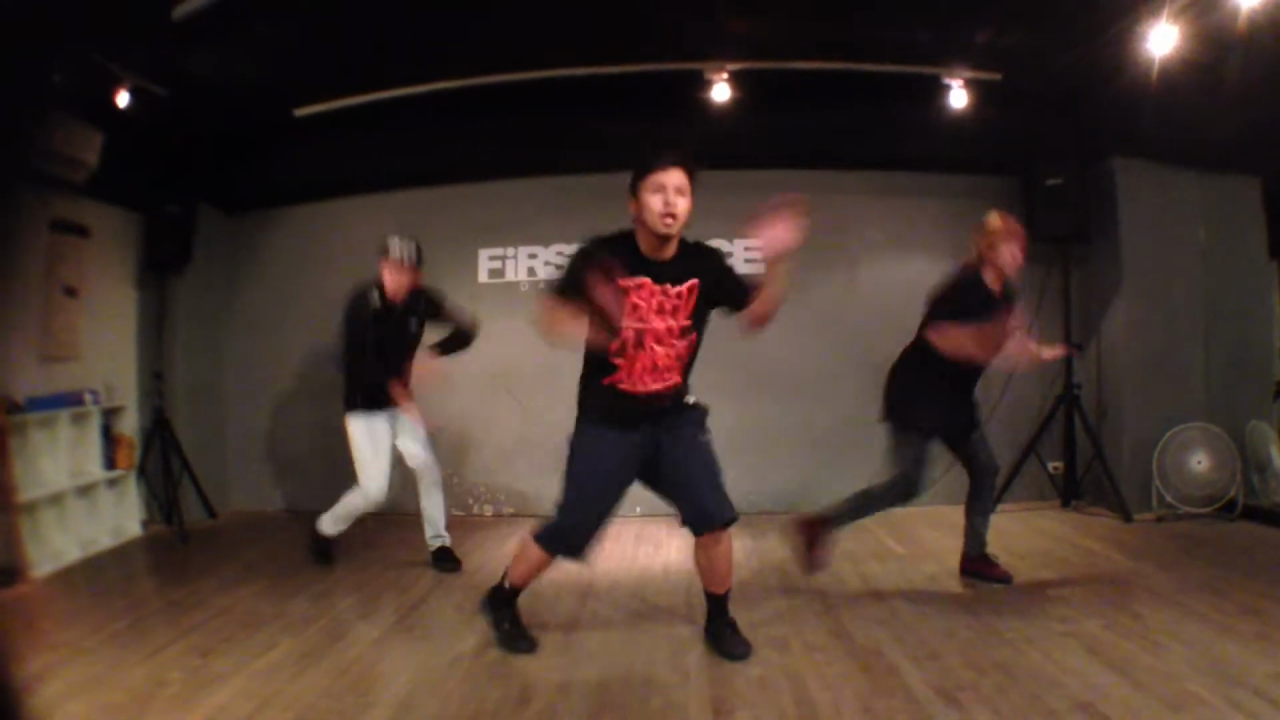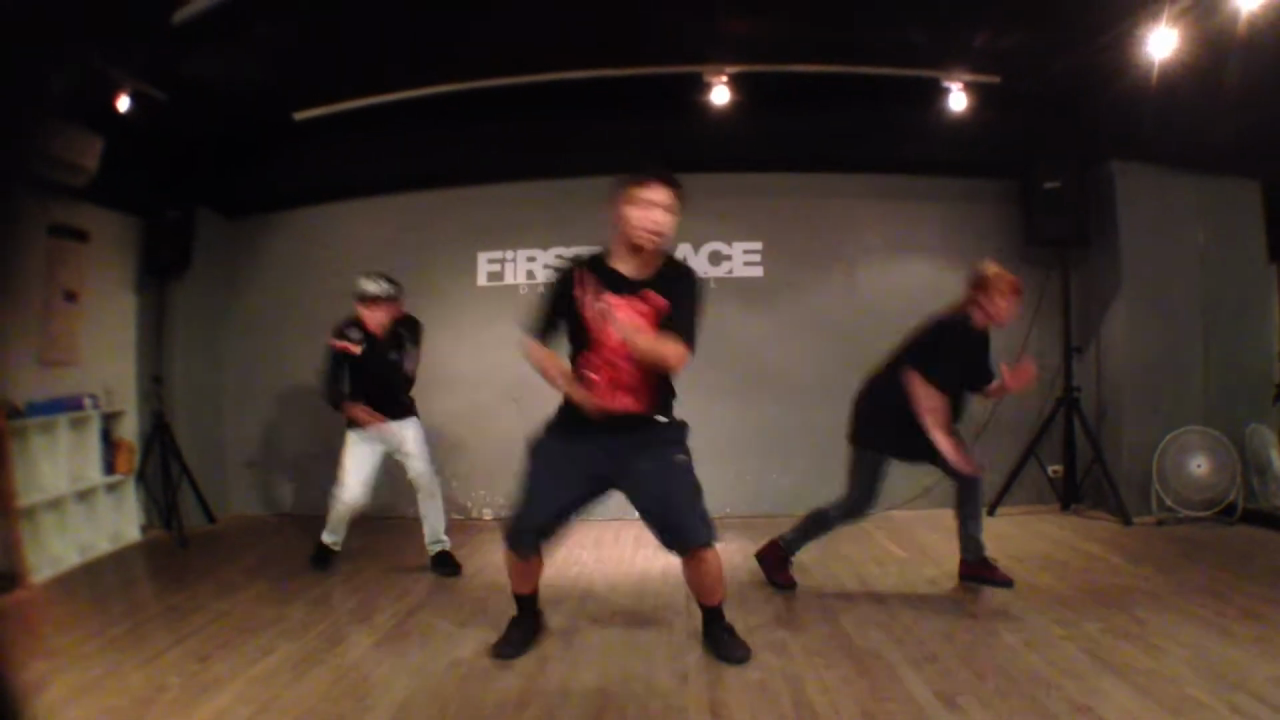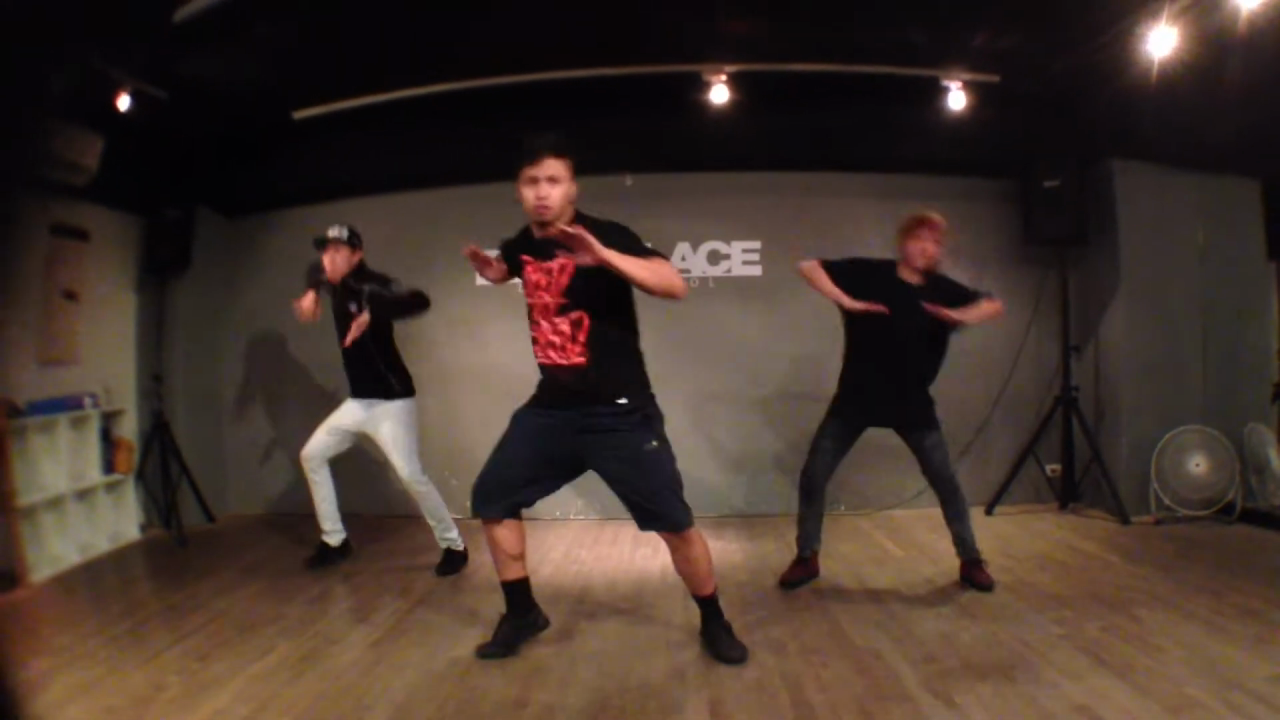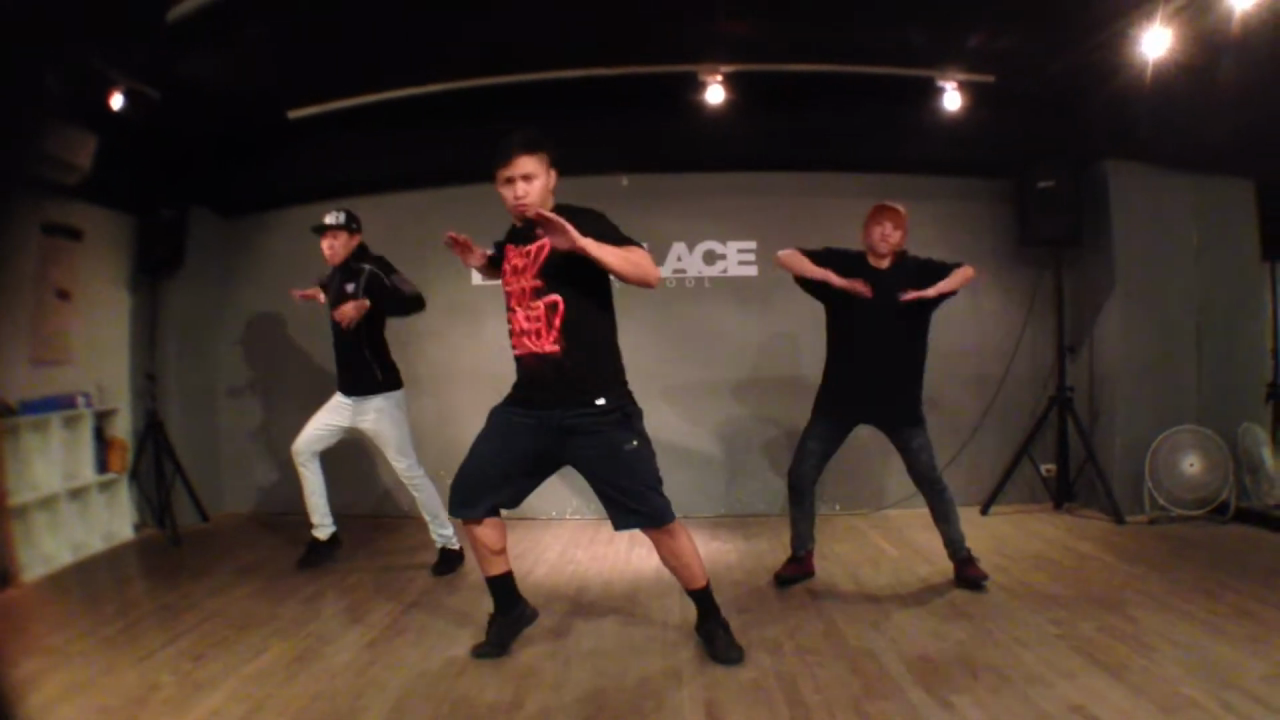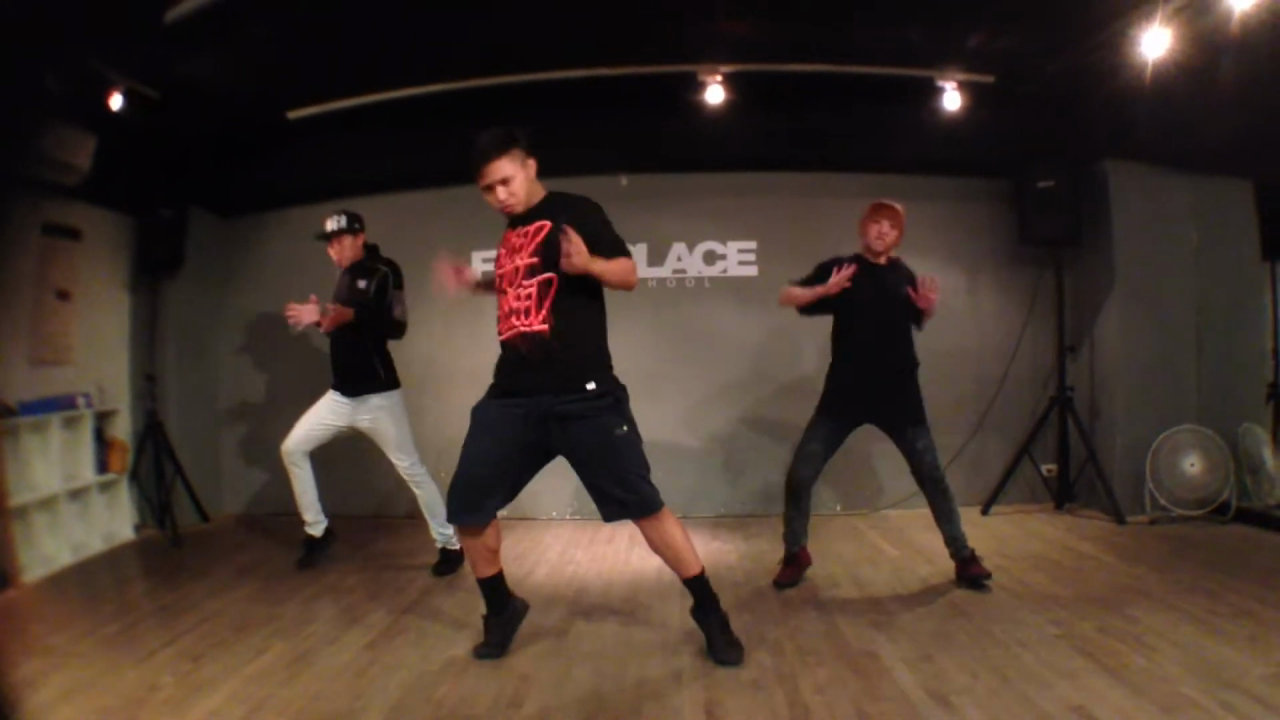
dt=0.2s
person 1, frame 1
left shoulder: (704, 263)
right shoulder: (599, 256)
left elbow: (757, 315)
right elbow: (553, 318)
left wrist: (776, 261)
right wrist: (590, 326)
left hip: (673, 418)
right hip: (606, 422)
left knee: (712, 519)
right knee: (571, 531)
left ankle: (719, 619)
right ankle: (502, 602)
person 1, frame 2
left shoulder: (679, 281)
right shoulder: (579, 276)
left elbow: (676, 358)
right elbow: (534, 343)
left wrist: (622, 328)
right wrist: (563, 380)
left hip: (652, 431)
right hip: (580, 435)
left knee: (694, 540)
right knee: (525, 530)
left ankle: (715, 625)
right ankle: (526, 616)
person 1, frame 3
left shoulder: (606, 238)
right shoulder: (526, 242)
left elbow: (675, 286)
right elbow: (505, 268)
left wrist: (605, 259)
right wrist: (489, 267)
left hip: (619, 412)
right hip: (551, 408)
left knee: (674, 522)
right knee: (491, 500)
left ankle: (713, 621)
right ankle: (522, 613)
person 1, frame 4
left shoulder: (582, 223)
right shoulder: (516, 237)
left elbow: (649, 273)
left wrist: (578, 241)
right wrist: (480, 261)
left hip: (596, 408)
right hip: (528, 405)
left knee: (655, 517)
right knee: (469, 500)
left ankle: (710, 619)
right ankle: (509, 609)
person 1, frame 5
left shoulder: (575, 210)
right shoulder: (513, 226)
left elbow: (627, 274)
left wrist: (585, 262)
right wrist: (476, 282)
left hip: (583, 394)
right hip: (512, 395)
left knee: (643, 505)
right knee: (466, 507)
left ankle: (709, 611)
right ankle: (501, 608)
person 2, frame 1
left shoulder: (1001, 295)
right shoulder: (967, 289)
right elbow: (939, 338)
left wrist: (1037, 353)
right wrist: (986, 340)
left hip: (951, 397)
right hip: (915, 391)
left knee: (986, 469)
right knee: (906, 484)
left ankle: (975, 555)
right ankle: (820, 526)
person 2, frame 2
left shoulder: (973, 336)
right shoulder: (952, 332)
left elbow: (983, 388)
right elbow: (917, 378)
left wrist: (1008, 383)
right wrist: (937, 432)
left hip: (916, 419)
right hip: (880, 415)
left knee: (968, 476)
right knee: (856, 503)
left ankle: (973, 560)
right ankle: (779, 551)
person 2, frame 3
left shoulder: (942, 289)
right shoulder: (869, 272)
left elbow: (993, 305)
right elbow: (807, 267)
left wrist: (960, 315)
right wrist: (845, 300)
left hip: (911, 400)
right hip: (857, 395)
left knee: (944, 480)
right knee: (813, 474)
left ankle: (969, 560)
right ankle: (806, 557)
person 2, frame 4
left shoulder: (914, 269)
right shoulder: (843, 262)
left elbow: (966, 272)
right elbow: (784, 257)
left wrist: (931, 292)
right wrist: (835, 280)
left hip: (897, 397)
right hip: (840, 394)
left knee: (929, 478)
right knee: (801, 474)
left ankle: (962, 558)
right ankle: (801, 556)
person 2, frame 5
left shoulder: (901, 273)
right shoulder: (839, 267)
left elbow: (915, 320)
right elbow: (786, 298)
left wrist: (927, 306)
right wrist: (824, 290)
left hip: (899, 395)
right hip: (844, 394)
left knee: (931, 476)
right knee: (799, 475)
left ankle: (963, 557)
right ankle: (795, 555)
person 3, frame 1
left shoulder: (424, 301)
right shoulder: (362, 303)
left elbow: (466, 330)
right elbow: (354, 364)
left wrist: (434, 352)
right wrist: (394, 389)
left hip: (398, 404)
right hip: (362, 407)
left knee: (424, 464)
right knee: (373, 490)
left ankle: (438, 544)
right ankle: (326, 530)
person 3, frame 2
left shoulder: (408, 328)
right shoulder: (346, 334)
left elbow: (403, 384)
right elbow: (332, 390)
left wrist: (363, 354)
right wrist: (351, 408)
left hip: (402, 420)
right hip: (364, 425)
left knee: (424, 475)
right knee: (351, 497)
left ankle: (438, 547)
right ankle: (329, 541)
person 3, frame 3
left shoulder: (372, 286)
right shoulder: (335, 281)
left elbow: (419, 301)
right elbow: (315, 272)
left wrist: (371, 315)
right wrist: (311, 293)
left hip: (392, 400)
right hip: (359, 401)
left knee: (410, 473)
right knee: (312, 455)
left ankle: (453, 544)
right ankle: (335, 541)
person 3, frame 4
left shoulder: (372, 268)
right shoulder: (340, 271)
left elbow: (415, 301)
left wrist: (367, 304)
right wrist: (320, 292)
left hip: (379, 394)
right hip: (346, 395)
left knee: (407, 469)
right knee: (302, 450)
left ankle: (449, 545)
right ankle: (324, 536)
person 3, frame 5
left shoulder: (383, 271)
right shoulder: (347, 275)
left elbow: (396, 327)
left wrist: (351, 316)
right wrist: (320, 317)
left hip: (378, 394)
right hip: (340, 394)
left knee: (410, 468)
right knee: (292, 449)
left ankle: (450, 545)
right ankle: (317, 531)
